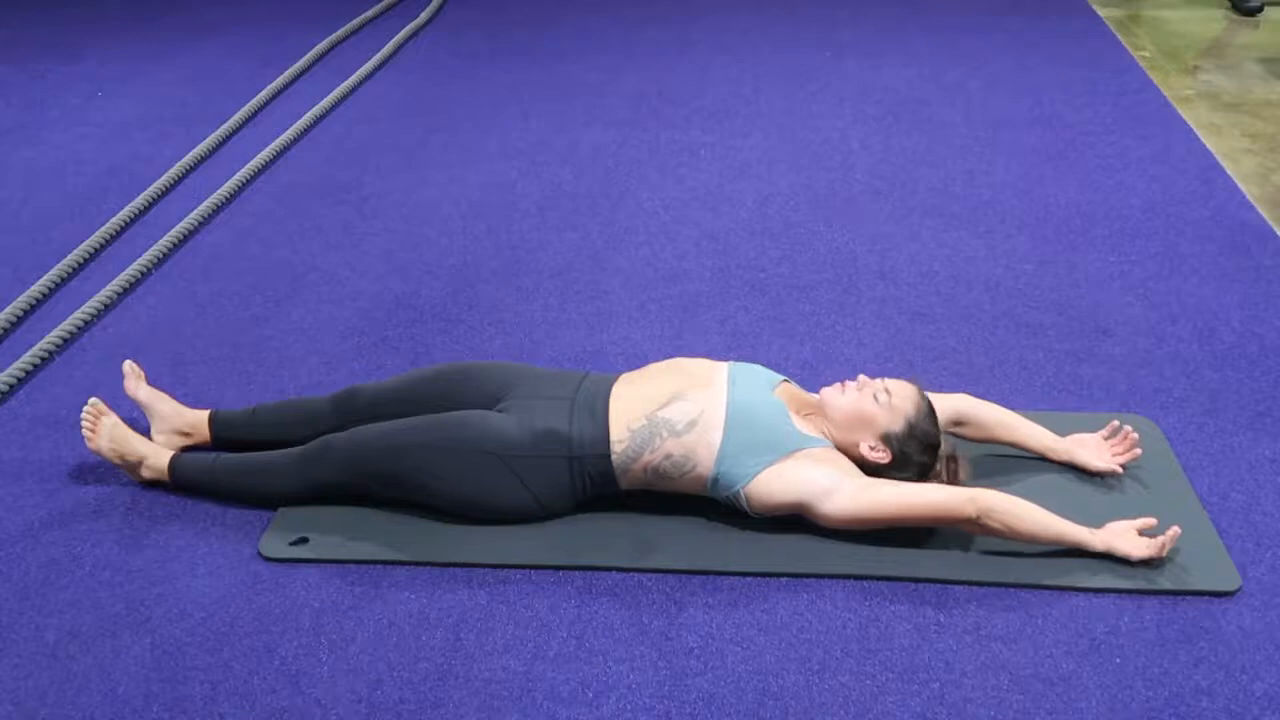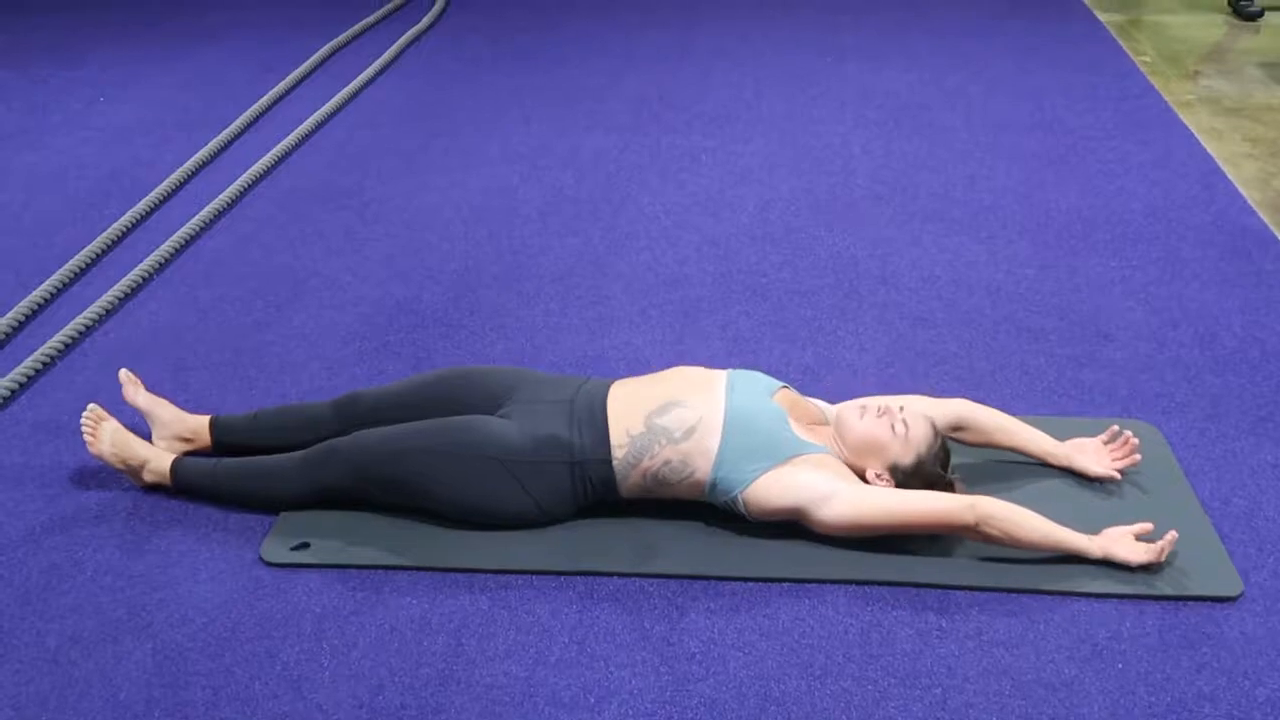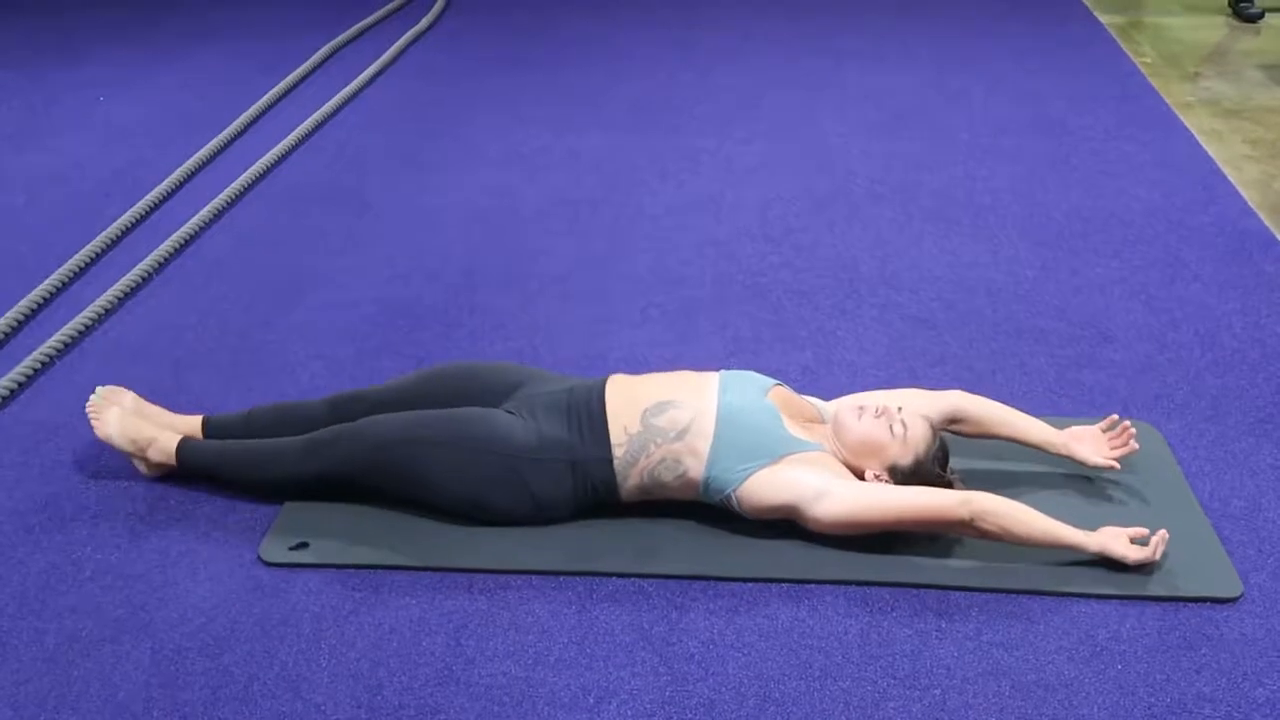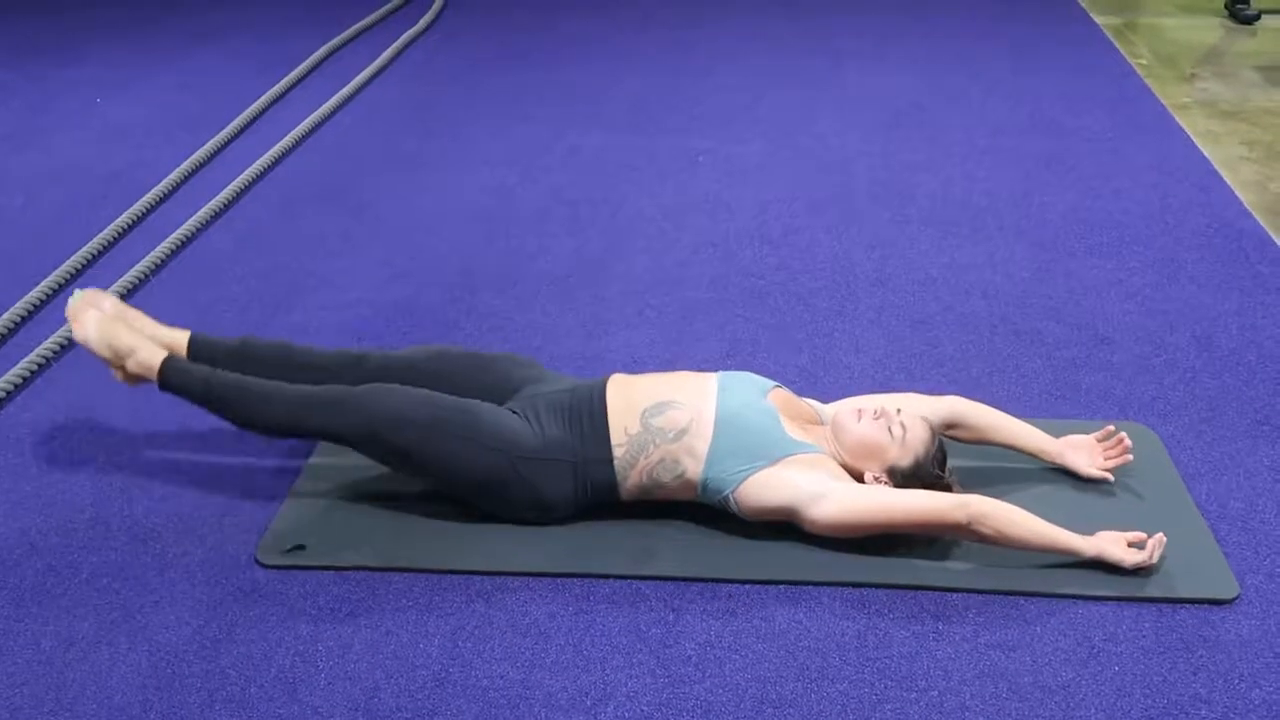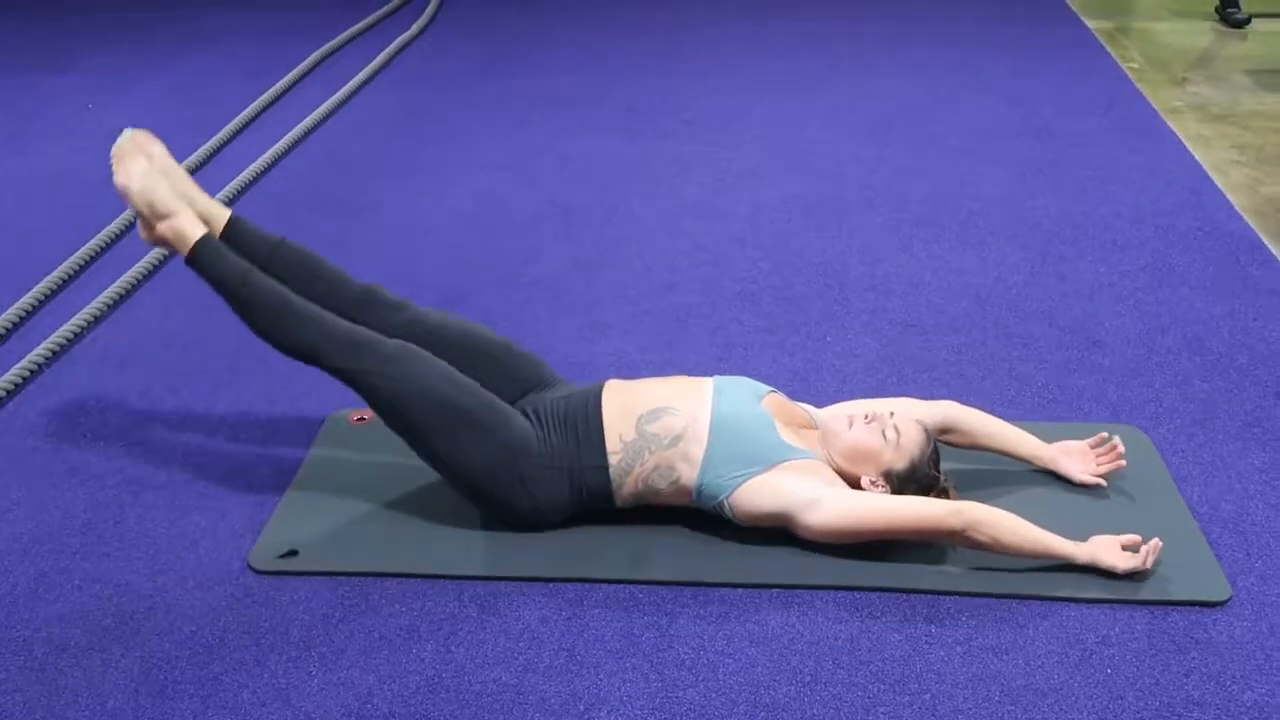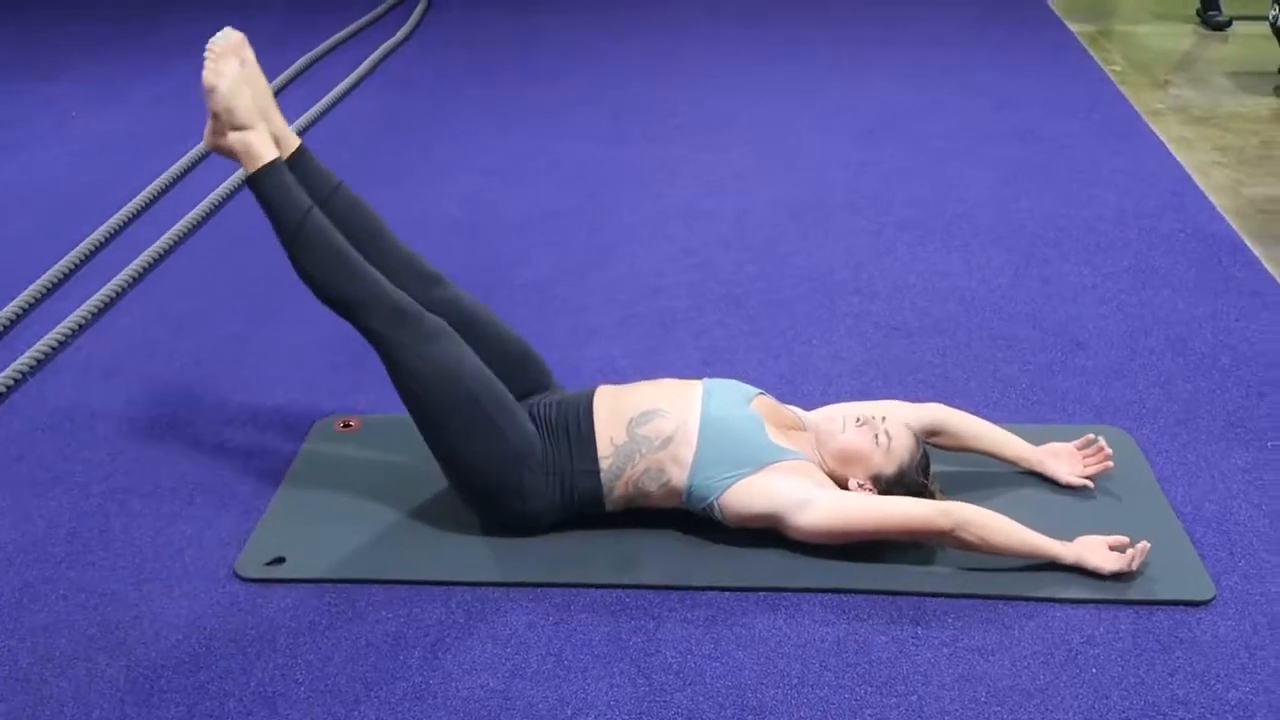
dt=0.4s
person 1, frame 1
left shoulder: (823, 482)
right shoulder: (806, 405)
left elbow: (969, 508)
right elbow: (961, 403)
left wrist: (1102, 539)
right wrist: (1068, 447)
left hip: (544, 463)
right hip: (564, 393)
left knee: (339, 461)
right knee: (364, 405)
left ankle: (160, 463)
right ankle: (194, 422)
person 1, frame 2
left shoulder: (819, 490)
right shoulder: (822, 415)
left elbow: (970, 516)
right elbow: (961, 408)
left wrist: (1103, 548)
right wrist: (1065, 449)
left hip: (547, 468)
right hip: (566, 397)
left knee: (342, 466)
right knee: (363, 410)
left ankle: (163, 470)
right ankle: (196, 428)
person 1, frame 3
left shoulder: (820, 489)
right shoulder: (816, 413)
left elbow: (966, 509)
right elbow: (956, 398)
left wrist: (1097, 542)
right wrist: (1067, 442)
left hip: (549, 465)
right hip: (565, 396)
left knee: (341, 453)
right knee: (359, 408)
left ankle: (171, 452)
right ankle: (189, 424)
person 1, frame 4
left shoulder: (819, 490)
right shoulder: (819, 415)
left elbow: (961, 512)
right elbow: (954, 401)
left wrist: (1092, 547)
right wrist: (1059, 447)
left hip: (547, 465)
right hip: (568, 393)
left knee: (344, 411)
right knee: (366, 371)
left ankle: (154, 364)
right ankle: (171, 344)
person 1, frame 5
left shoulder: (815, 498)
right shoulder: (814, 422)
left elbow: (957, 521)
right elbow: (949, 410)
left wrist: (1085, 554)
right wrist: (1054, 455)
left hip: (537, 471)
right hip: (562, 403)
left knee: (359, 348)
right knee: (388, 318)
left ankle: (191, 236)
right ankle: (206, 219)
person 1, frame 6
left shoulder: (804, 497)
right shoulder: (803, 428)
left elbow: (946, 519)
right elbow: (936, 413)
left wrist: (1070, 554)
right wrist: (1037, 457)
left hip: (530, 476)
right hip: (560, 410)
left knee: (397, 315)
right knee: (422, 290)
left ankle: (259, 152)
right ankle: (273, 140)
